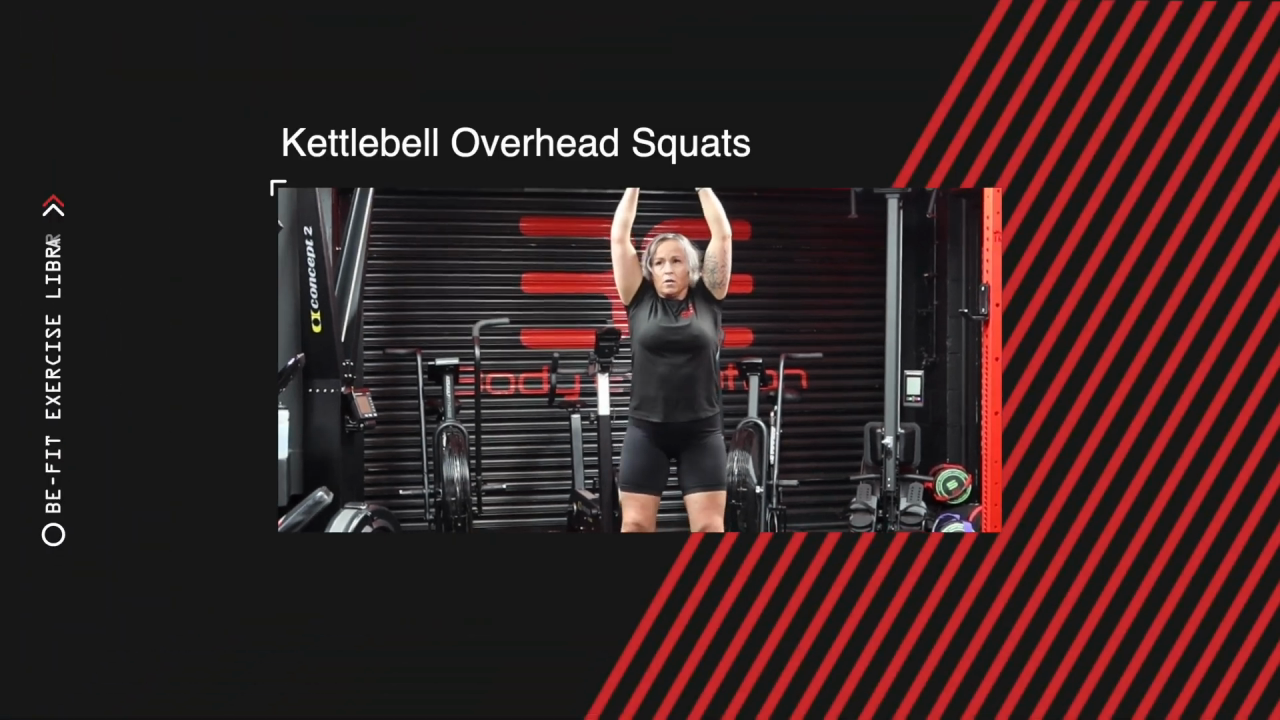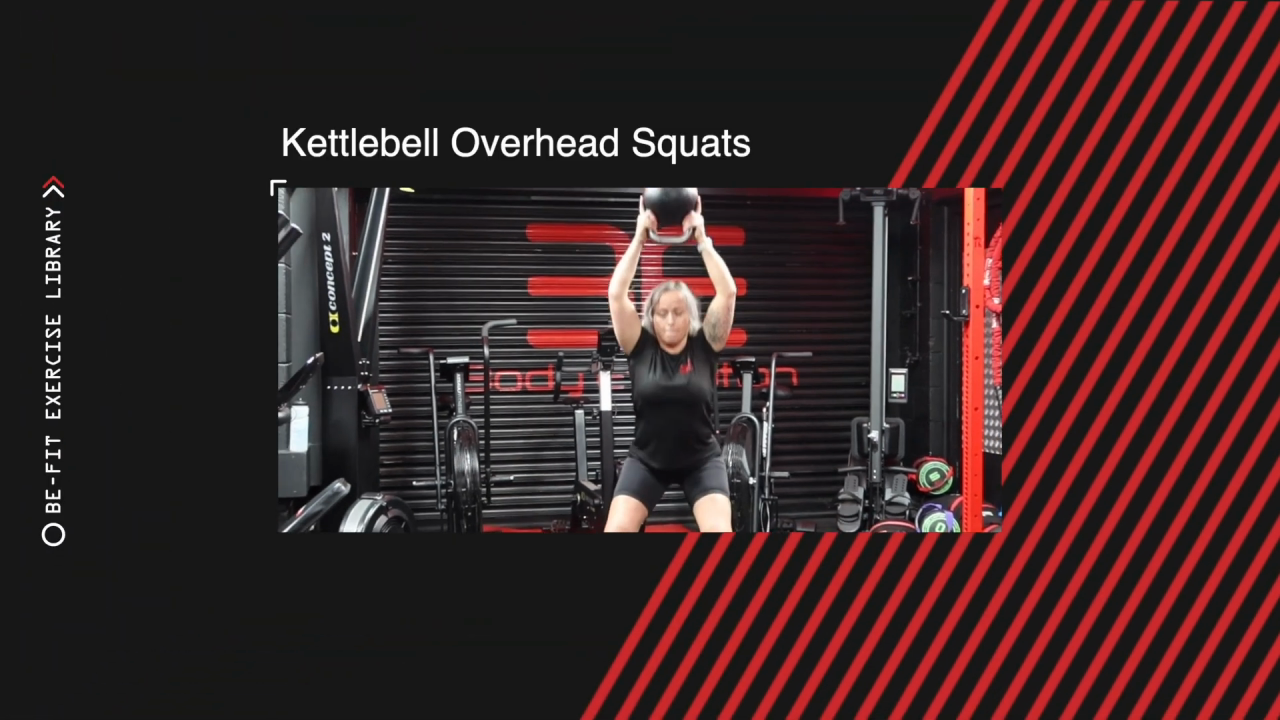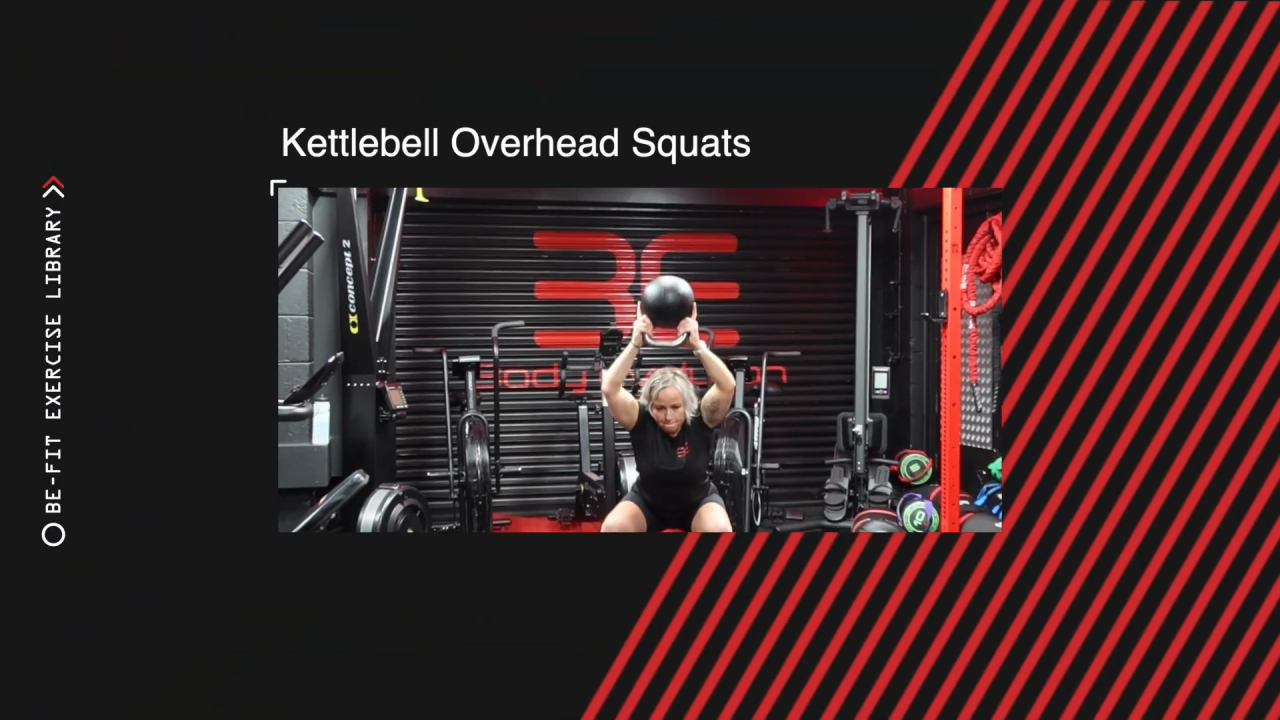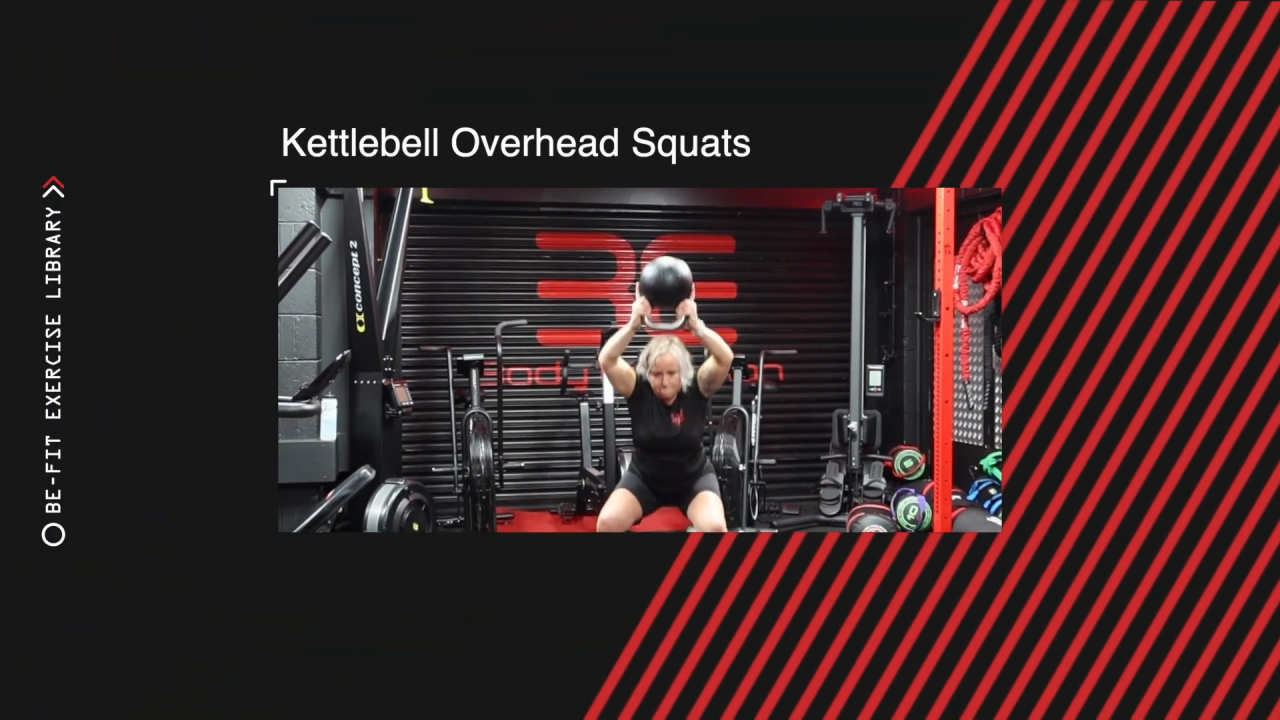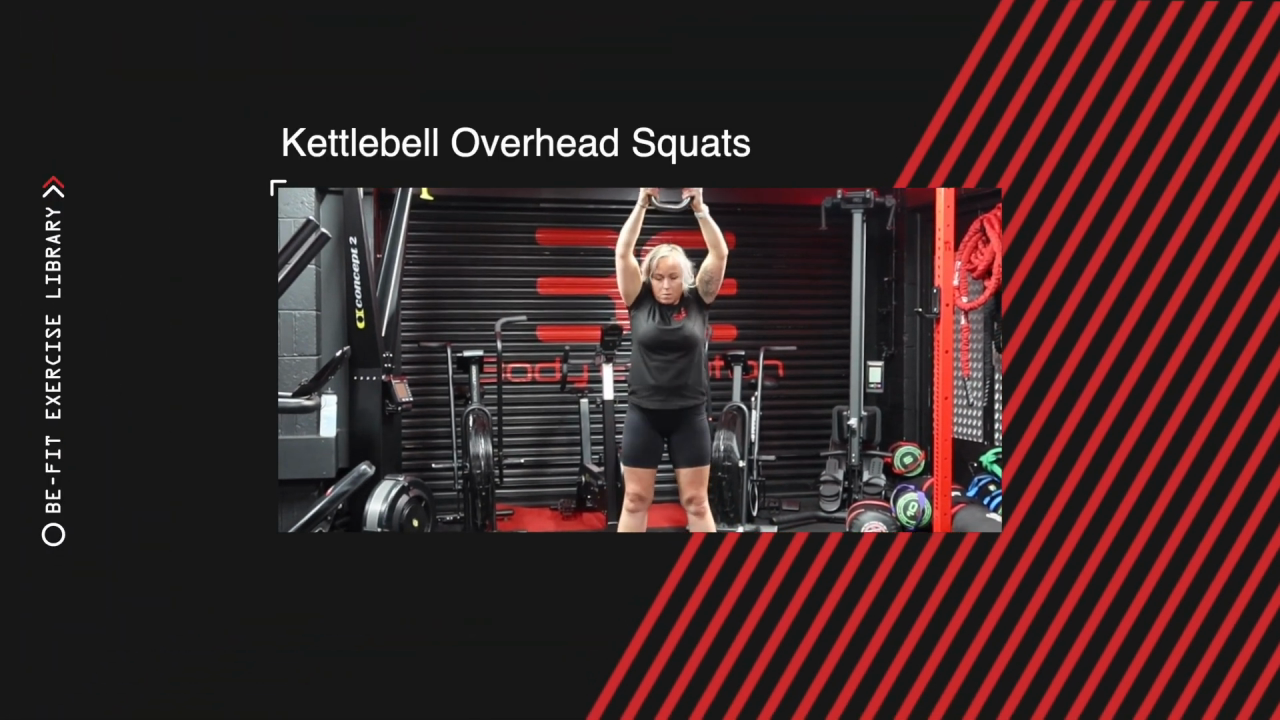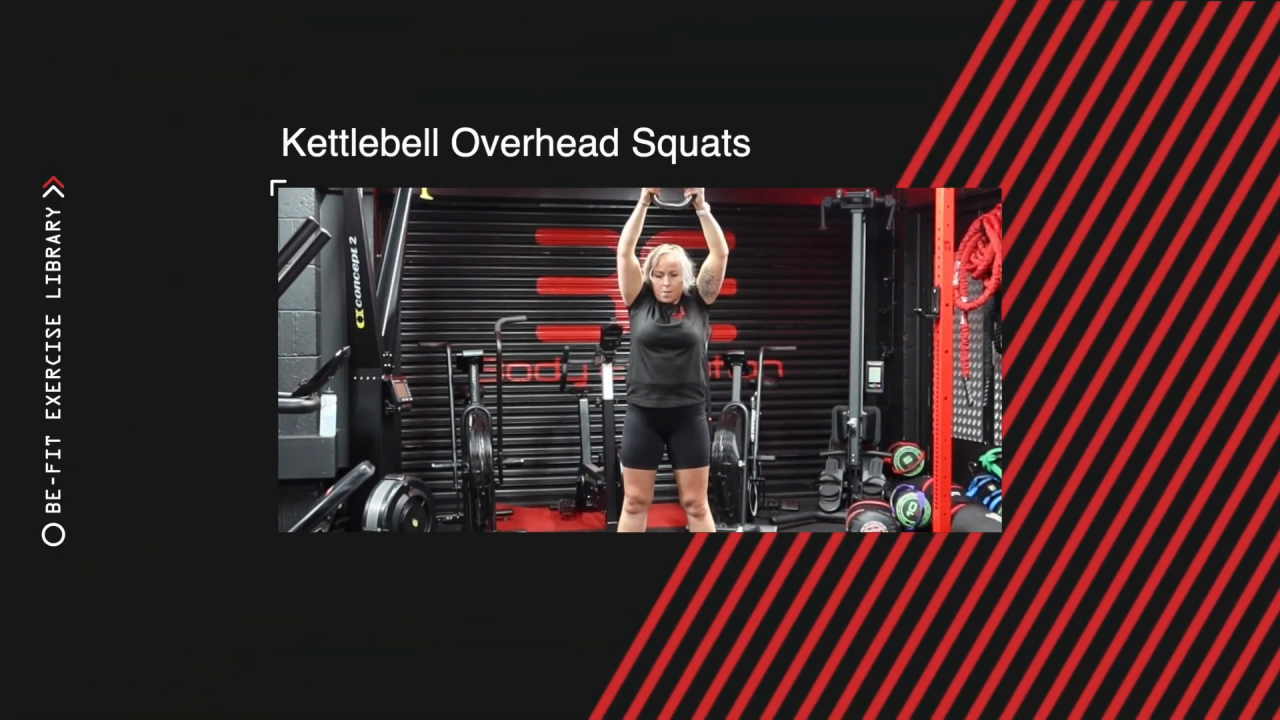
dt=0.7s
person 1, frame 1
left shoulder: (707, 299)
right shoulder: (640, 300)
left elbow: (722, 235)
right elbow: (619, 237)
left wrist: (702, 187)
right wrist: (634, 186)
left hip: (701, 431)
right hip: (647, 430)
left knee: (709, 530)
right knee: (635, 526)
person 1, frame 2
left shoulder: (705, 345)
right shoulder: (641, 347)
left elbow: (727, 292)
right elbow: (617, 294)
left wrist: (702, 240)
right wrist: (639, 239)
left hip: (701, 462)
right hip: (647, 461)
right knee: (616, 533)
person 1, frame 3
left shoulder: (701, 420)
right shoulder: (640, 420)
left elbow: (727, 386)
right elbow: (609, 388)
left wrist: (698, 345)
right wrist: (635, 343)
left hip: (697, 502)
right hip: (649, 502)
left knee: (720, 530)
right knee: (612, 527)
person 1, frame 4
left shoulder: (696, 389)
right shoulder: (637, 389)
left elbow: (724, 358)
right elbow: (607, 360)
left wrist: (695, 325)
right wrist: (633, 323)
left hip: (692, 478)
right hip: (645, 478)
left knee: (714, 527)
right knee: (608, 521)
person 1, frame 5
left shoulder: (698, 301)
right shoulder: (639, 302)
left elbow: (720, 253)
right elbow: (622, 253)
left wrist: (699, 208)
right wrist: (642, 204)
left hip: (689, 415)
right hip: (644, 414)
left knee: (696, 503)
right knee: (635, 502)
person 1, frame 6
left shoulder: (698, 302)
right shoulder: (639, 302)
left elbow: (720, 252)
right elbow: (625, 251)
left wrist: (701, 206)
right wrist: (643, 202)
left hip: (688, 415)
right hip: (643, 414)
left knee: (696, 504)
right knee: (635, 502)
